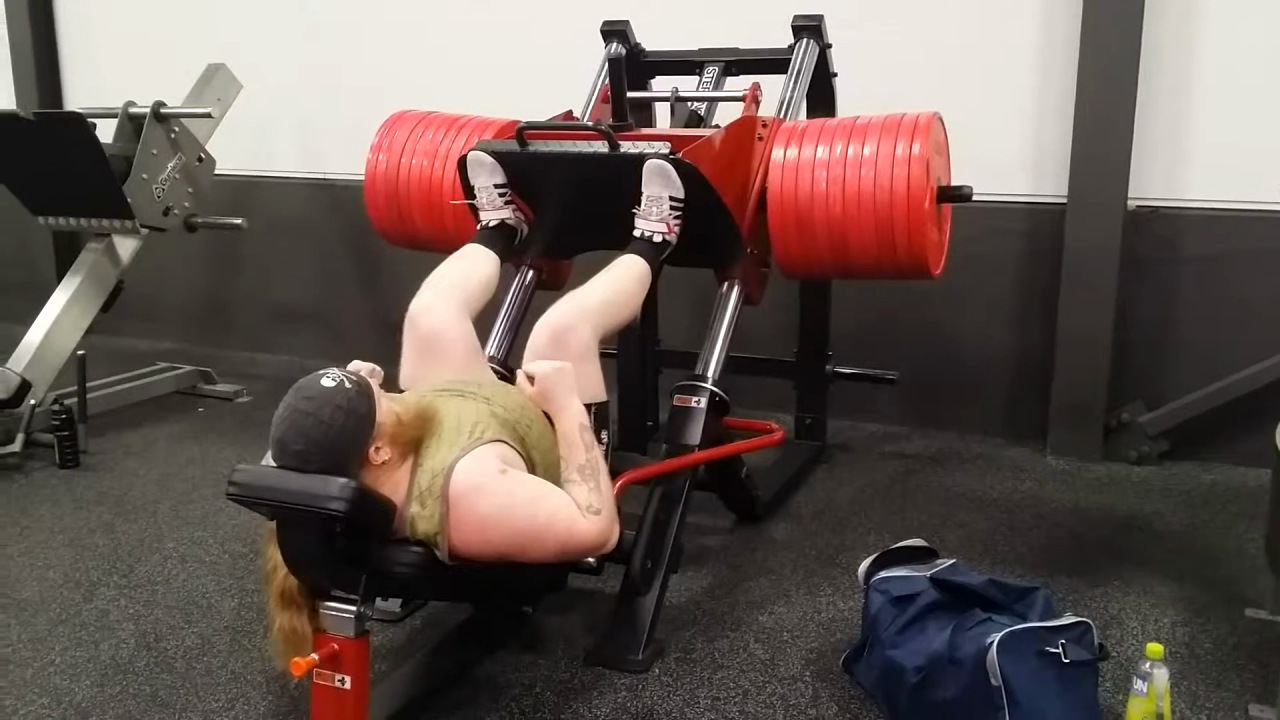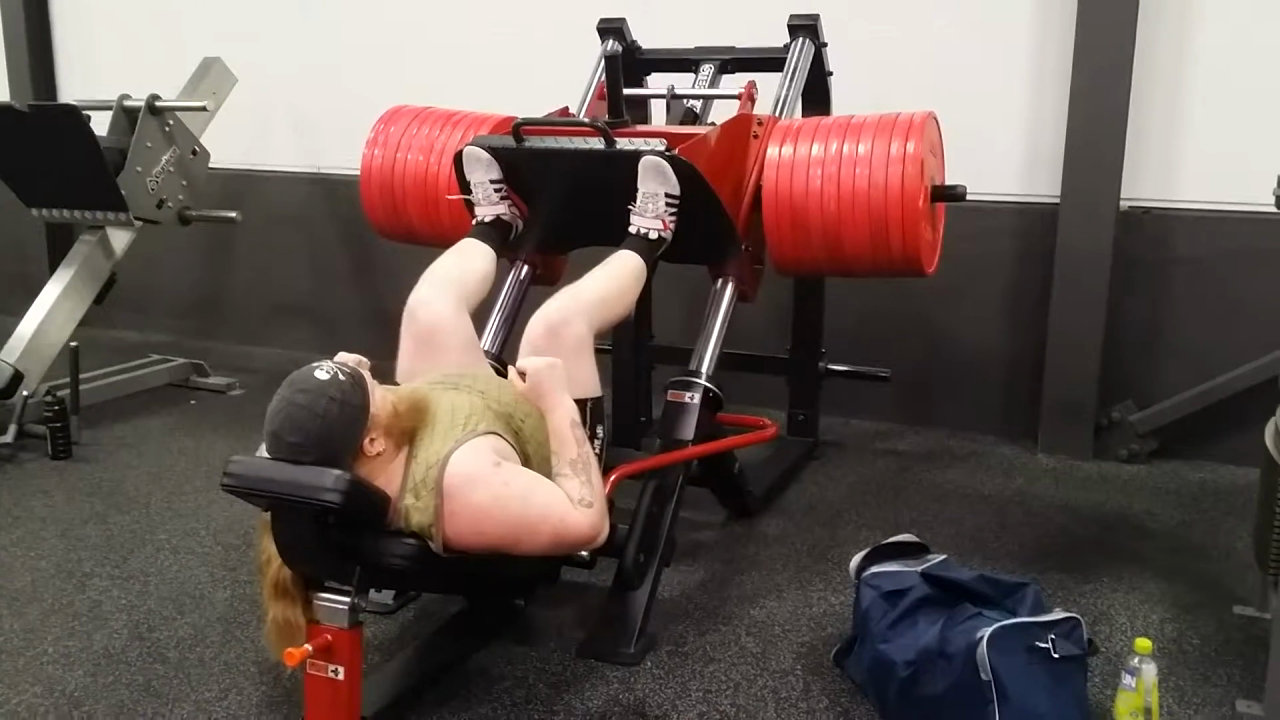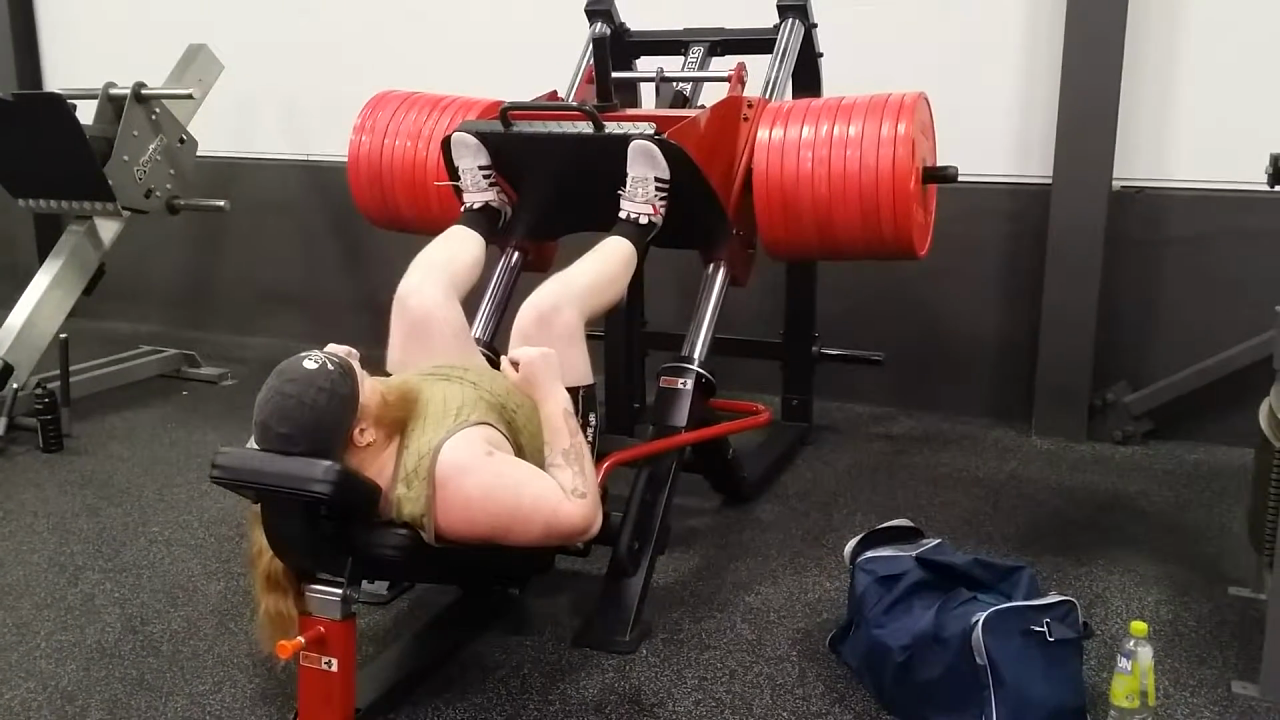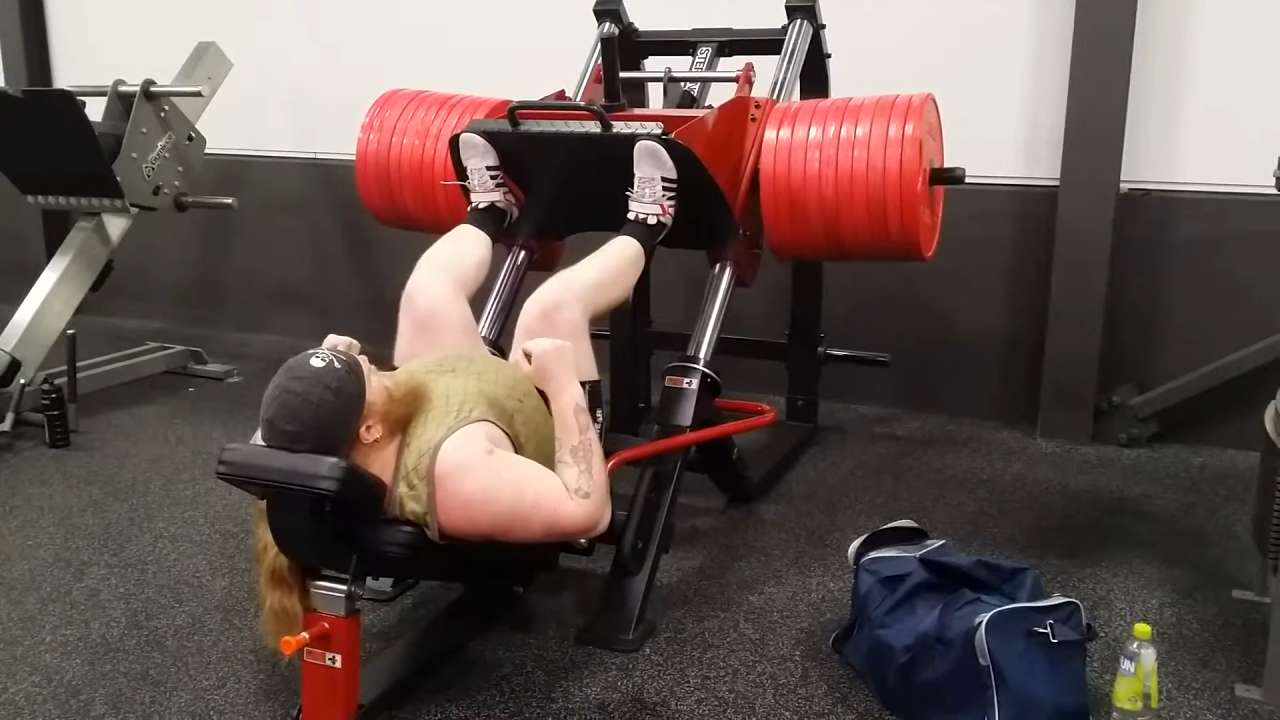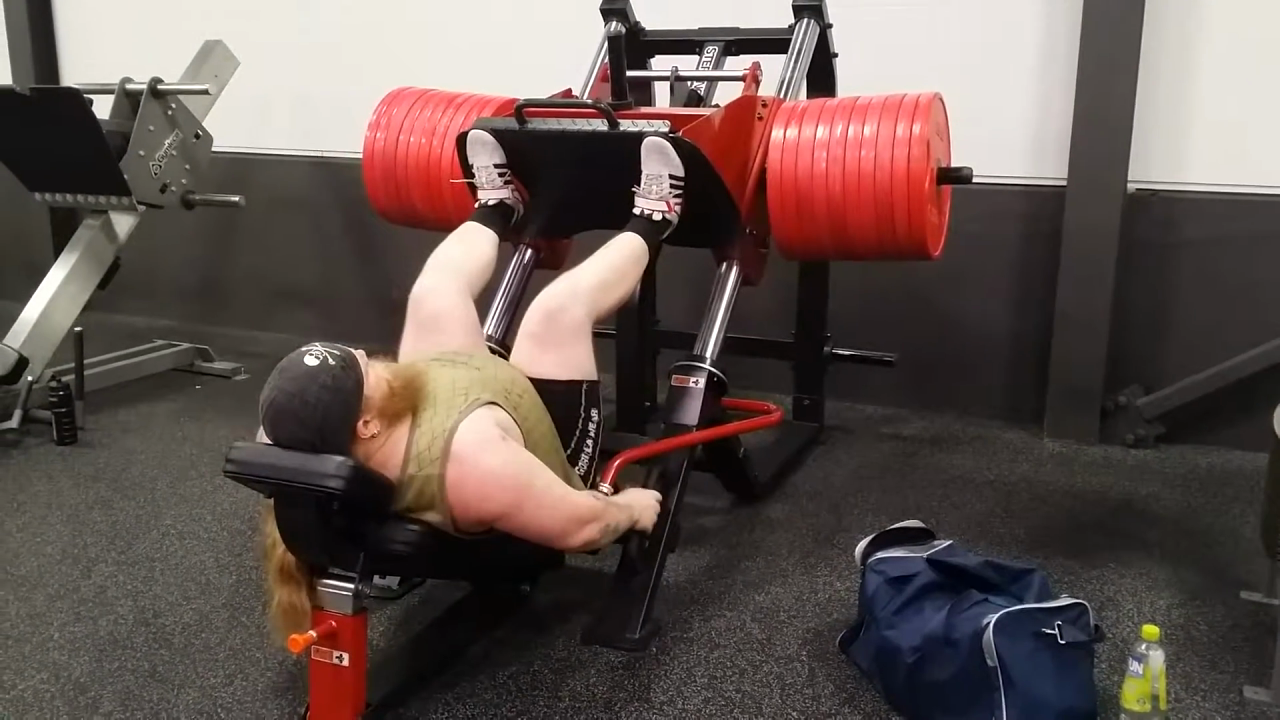
dt=1s
person 1, frame 1
left shoulder: (311, 471)
right shoulder: (467, 493)
right elbow: (596, 531)
left wrist: (355, 395)
right wrist: (566, 406)
right hip: (554, 455)
left knee: (431, 313)
right knee: (564, 329)
left ankle: (499, 228)
right ankle: (649, 244)
person 1, frame 2
left shoulder: (306, 469)
right shoulder: (460, 483)
right elbow: (587, 525)
left wrist: (344, 384)
right wrist: (558, 404)
right hip: (549, 445)
left knee: (431, 306)
right knee: (558, 324)
left ankle: (495, 223)
right ankle: (645, 240)
person 1, frame 3
left shoulder: (298, 459)
right shoulder: (453, 473)
right elbow: (581, 516)
left wrist: (330, 379)
right wrist: (551, 393)
right hip: (540, 429)
left knee: (420, 295)
right knee: (549, 311)
left ankle: (482, 210)
right ankle: (635, 226)
person 1, frame 4
right shoulder: (455, 473)
right elbow: (588, 513)
left wrist: (326, 376)
right wrist: (563, 386)
right hip: (553, 455)
left knee: (428, 292)
right knee: (553, 308)
left ankle: (491, 210)
right ankle: (645, 226)
person 1, frame 5
left shoulder: (299, 451)
right shoulder: (464, 455)
right elbow: (580, 526)
right wrist: (634, 507)
right hip: (546, 466)
left knee: (434, 294)
right knee: (557, 310)
left ankle: (496, 208)
right ankle: (650, 223)
